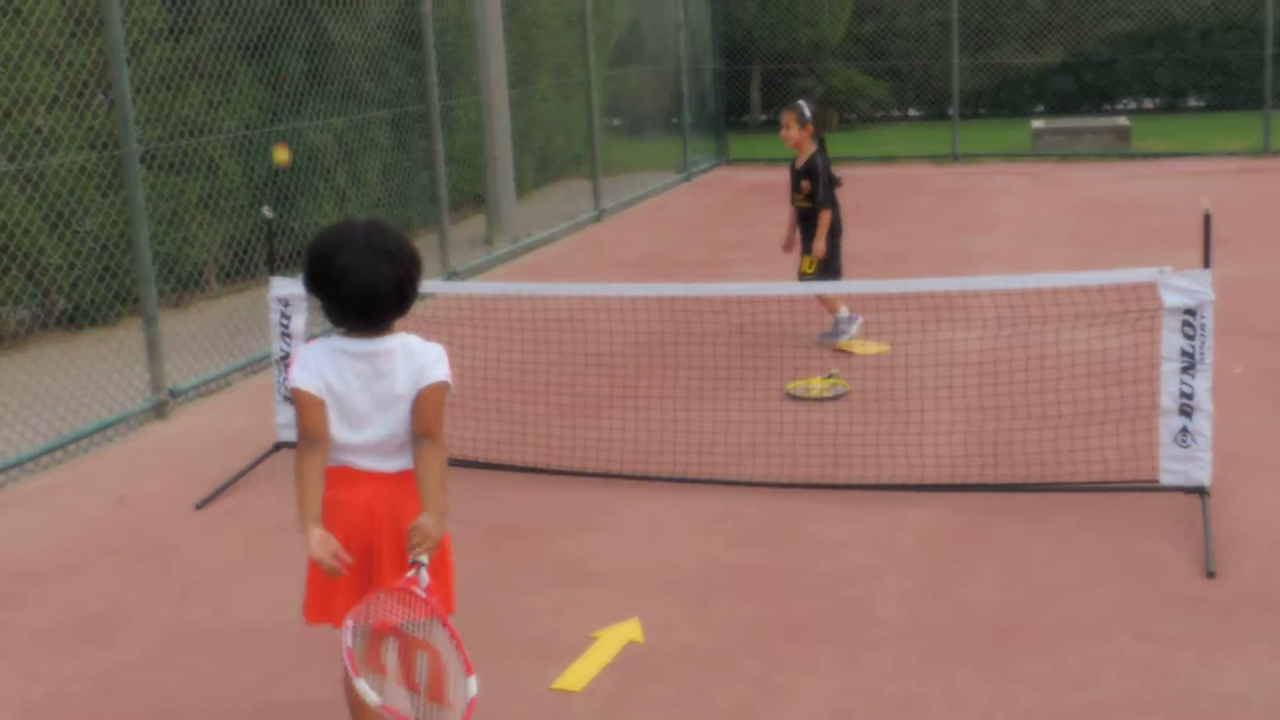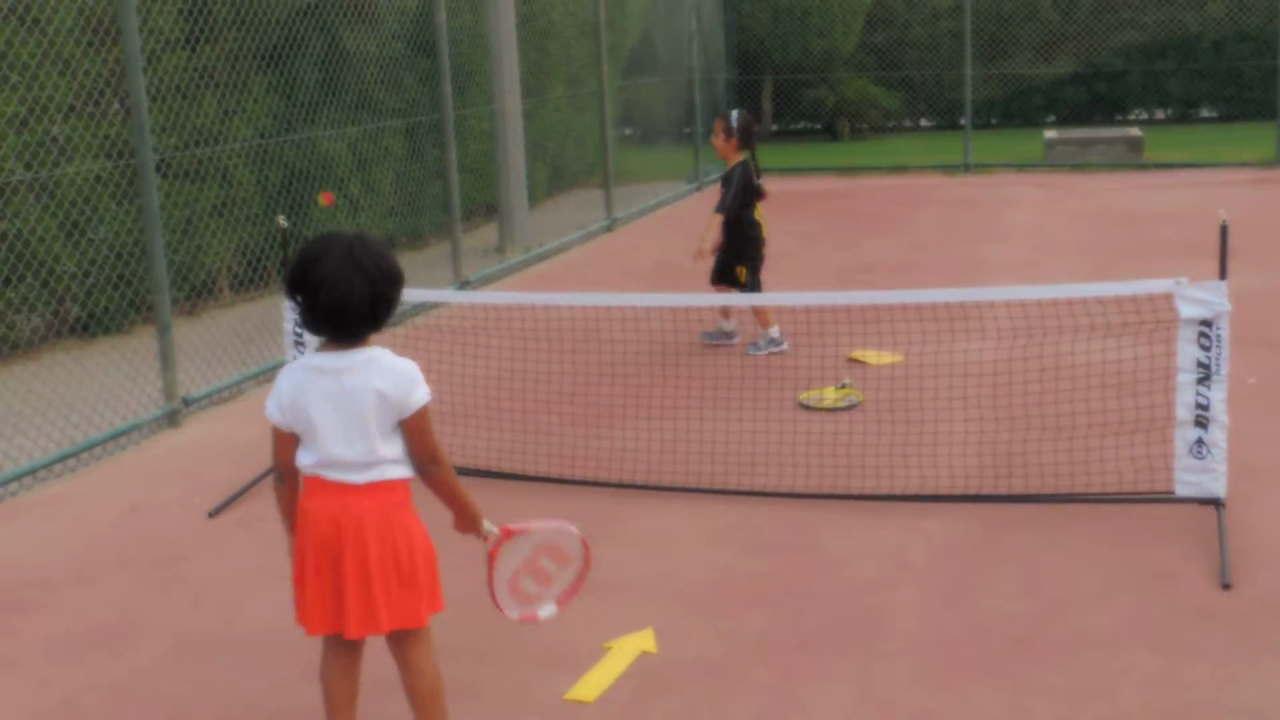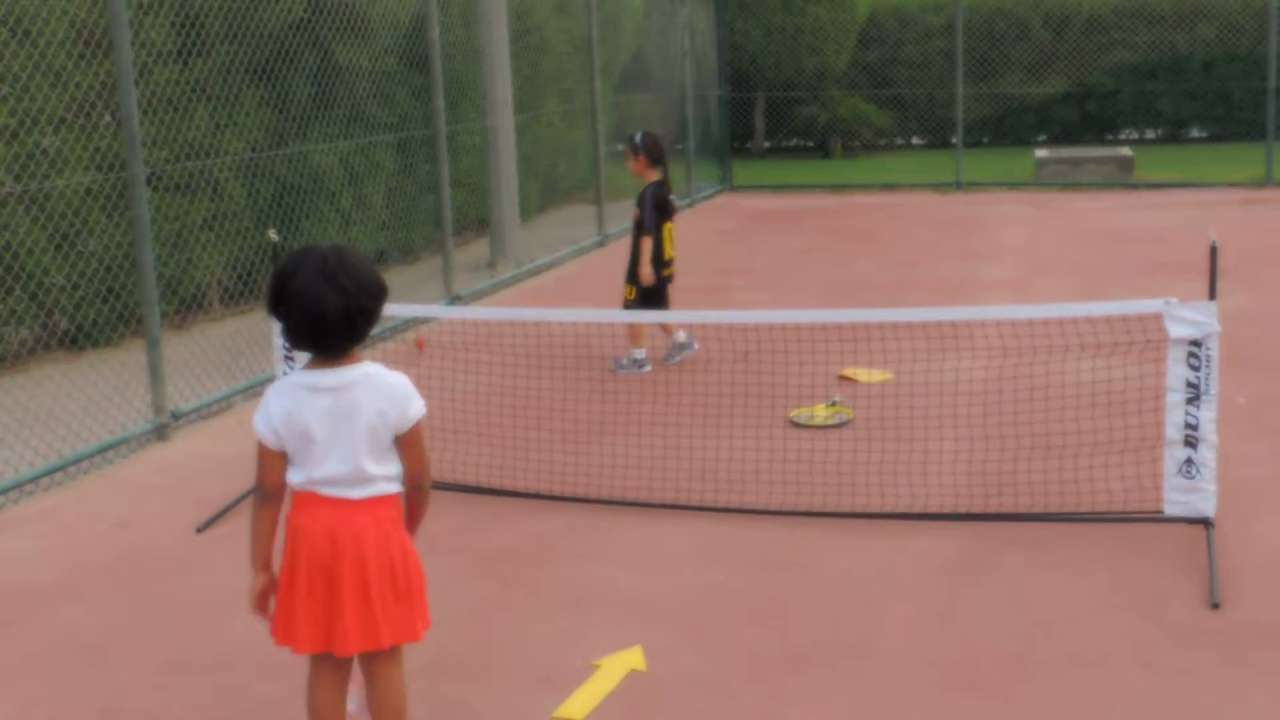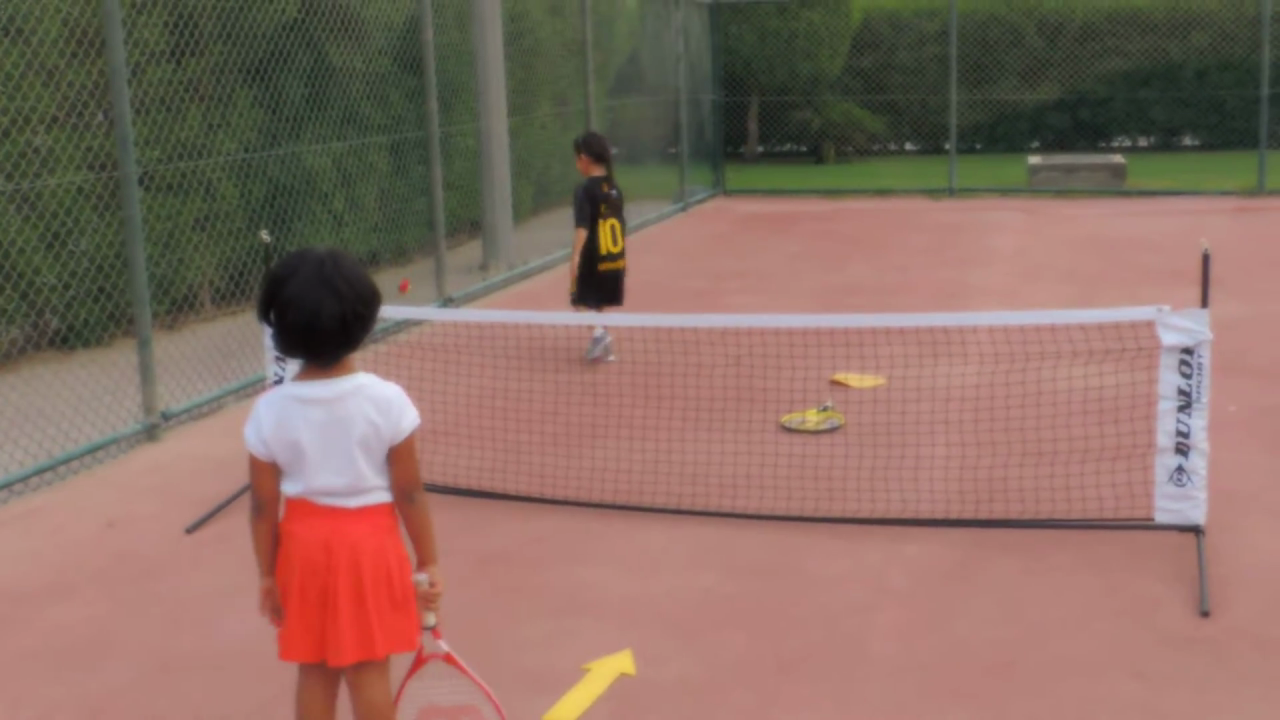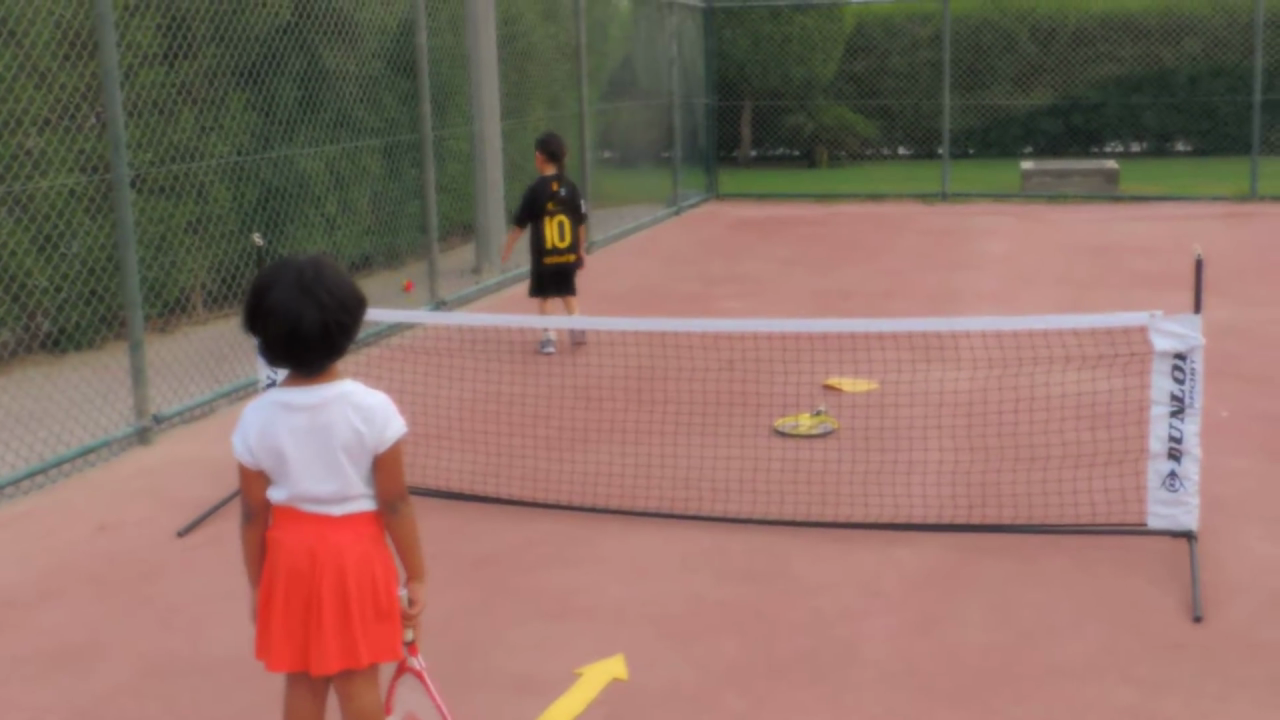
dt=0.5s
person 1, frame 1
left shoulder: (313, 362)
right shoulder: (425, 357)
left elbow: (311, 442)
right elbow: (428, 439)
left wrist: (312, 526)
right wrist: (434, 512)
left hip: (345, 506)
right hip: (405, 503)
person 1, frame 2
left shoulder: (291, 381)
right shoulder: (397, 373)
left elbow: (285, 472)
right elbow: (428, 458)
left wrist: (295, 533)
right wrist: (466, 510)
left hip: (321, 517)
right hip: (384, 514)
left knee: (340, 642)
right knee: (410, 639)
person 1, frame 3
left shoulder: (280, 398)
right shoulder: (393, 388)
left elbow: (268, 492)
right elbow: (418, 481)
left wrist: (261, 568)
right wrist: (405, 533)
left hip: (313, 534)
right hip: (378, 532)
left knee: (327, 661)
right knee: (382, 660)
person 1, frame 4
left shoulder: (271, 409)
right shoulder: (386, 399)
left elbow: (264, 505)
right elbow: (409, 493)
left wrist: (267, 574)
right wrist: (428, 561)
left hip: (306, 545)
right hip: (369, 543)
left knee: (315, 668)
right knee: (367, 669)
person 1, frame 5
left shoulder: (257, 417)
right shoulder: (372, 408)
left elbow: (253, 513)
right elbow: (394, 503)
left wrist: (257, 584)
right wrist: (415, 576)
left hip: (292, 554)
right hip: (355, 553)
left knee: (302, 678)
right knee: (358, 678)
person 2, frame 1
left shoulder: (819, 163)
right shoulder: (797, 164)
left elbow: (826, 204)
left wrist: (821, 238)
right wrist: (789, 233)
left hip: (823, 232)
right hip: (809, 231)
left knee: (811, 279)
right knee: (821, 281)
left ankle: (845, 317)
right ankle: (841, 322)
person 2, frame 2
left shoulder: (739, 173)
right shoulder: (739, 169)
left elbow: (722, 209)
left wrist: (707, 239)
right wrist: (721, 238)
left hip: (746, 242)
right hip: (736, 239)
left knee: (749, 290)
right knee: (720, 281)
left ankle: (774, 337)
right ankle: (727, 329)
person 2, frame 3
left shoulder: (649, 194)
right shoulder: (662, 189)
left elbow: (648, 232)
left wrist: (644, 264)
left hip: (647, 262)
right hip: (663, 261)
left knee: (634, 309)
right knee: (655, 306)
left ankle: (638, 357)
right ankle: (681, 340)
person 2, frame 4
left shoulder: (585, 190)
right shoulder: (615, 190)
left elbow: (582, 226)
left wrist: (575, 256)
left hip: (592, 261)
right hip: (616, 259)
left knee: (582, 303)
right knee: (604, 303)
left ankle: (599, 333)
right ankle: (603, 345)
person 2, frame 5
left shoulder: (534, 190)
right shoulder: (571, 188)
left elbow: (519, 224)
right elbow: (581, 222)
left wrist: (507, 248)
right wrist: (581, 250)
left hip: (544, 255)
right hip: (569, 253)
left knee: (544, 297)
right knee: (568, 292)
left ankle: (548, 337)
